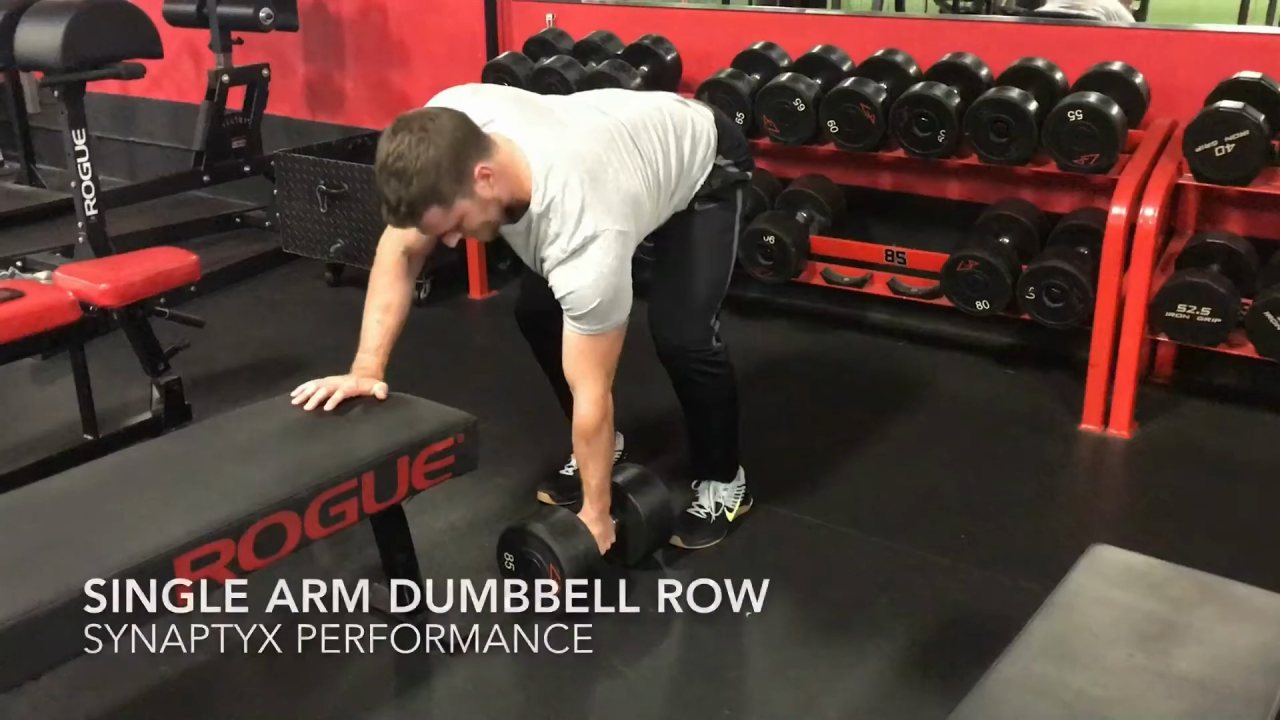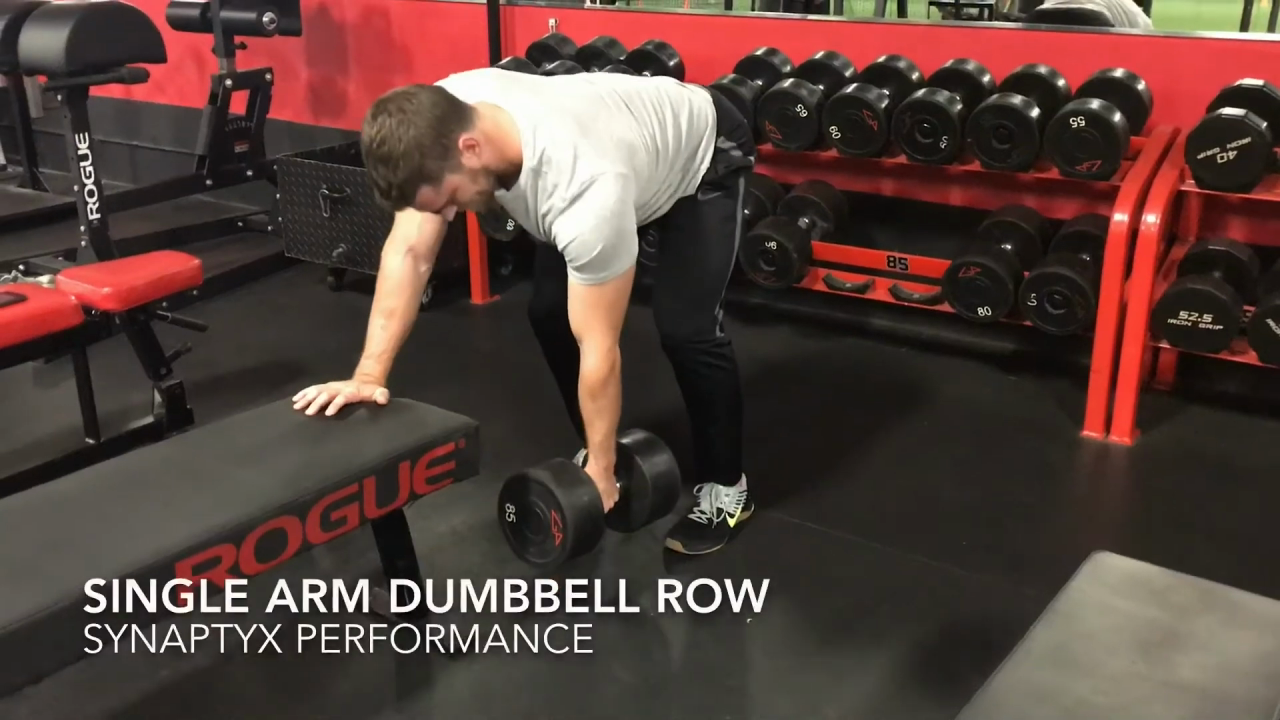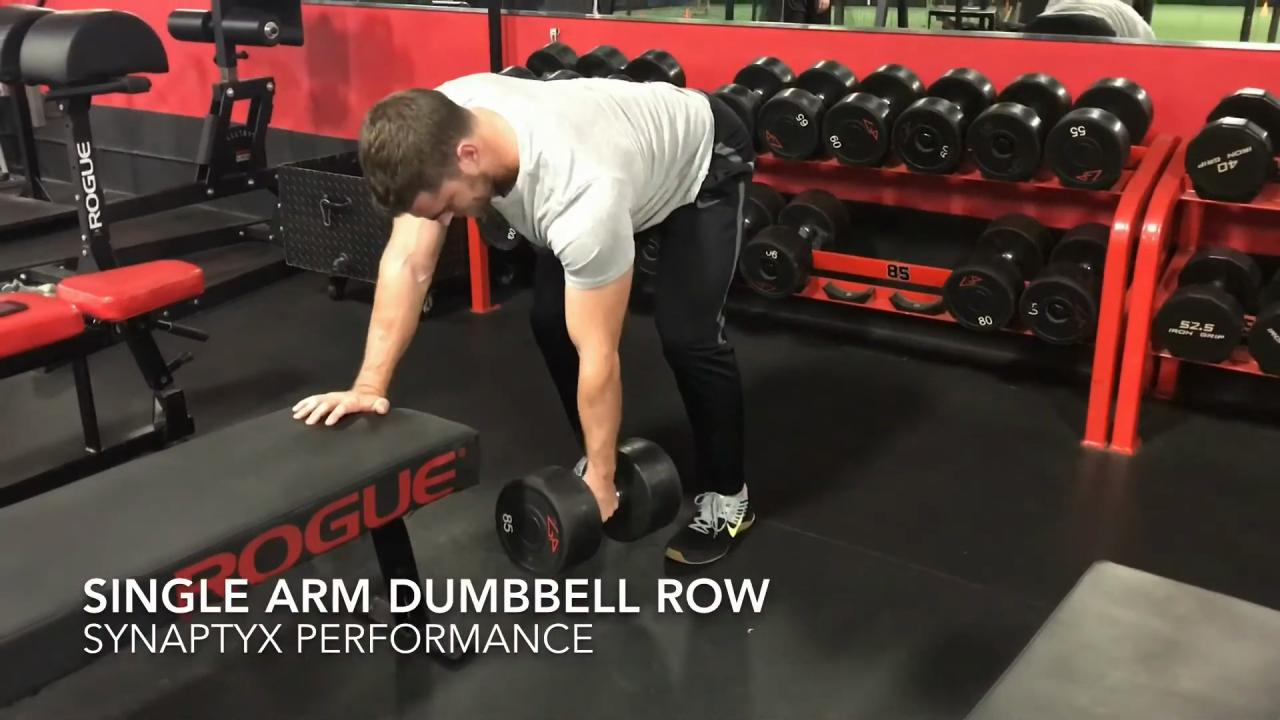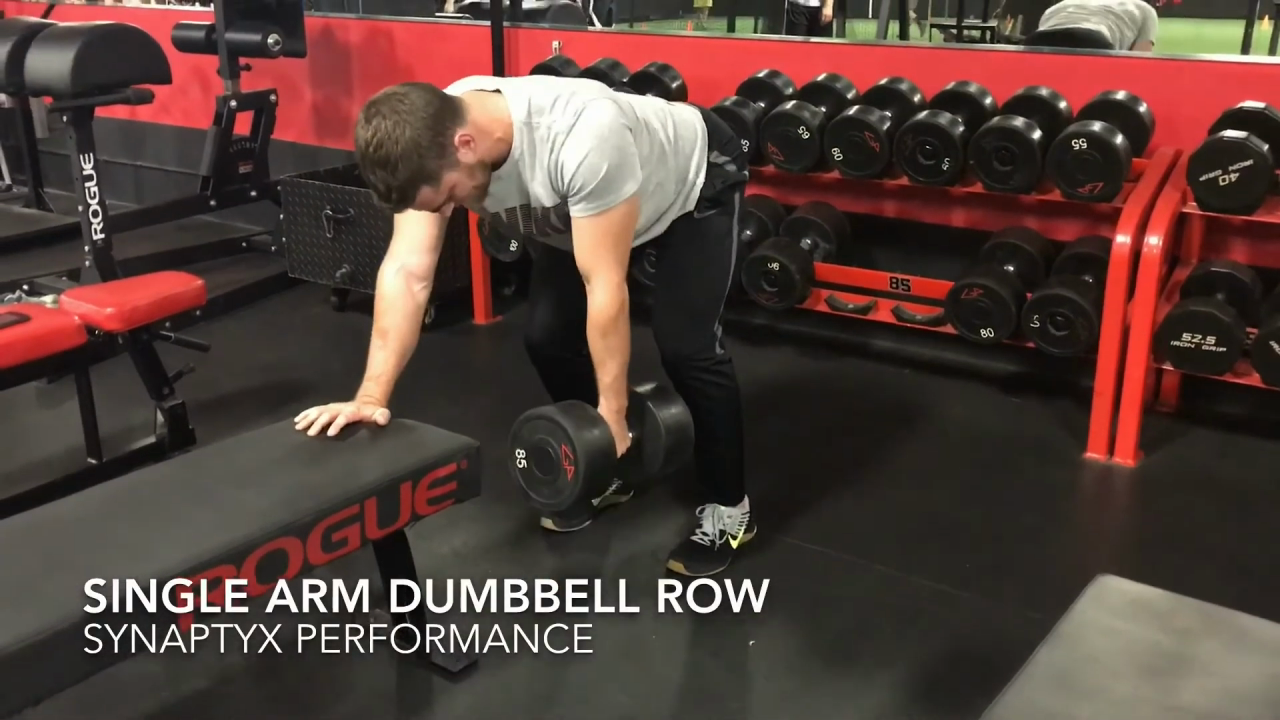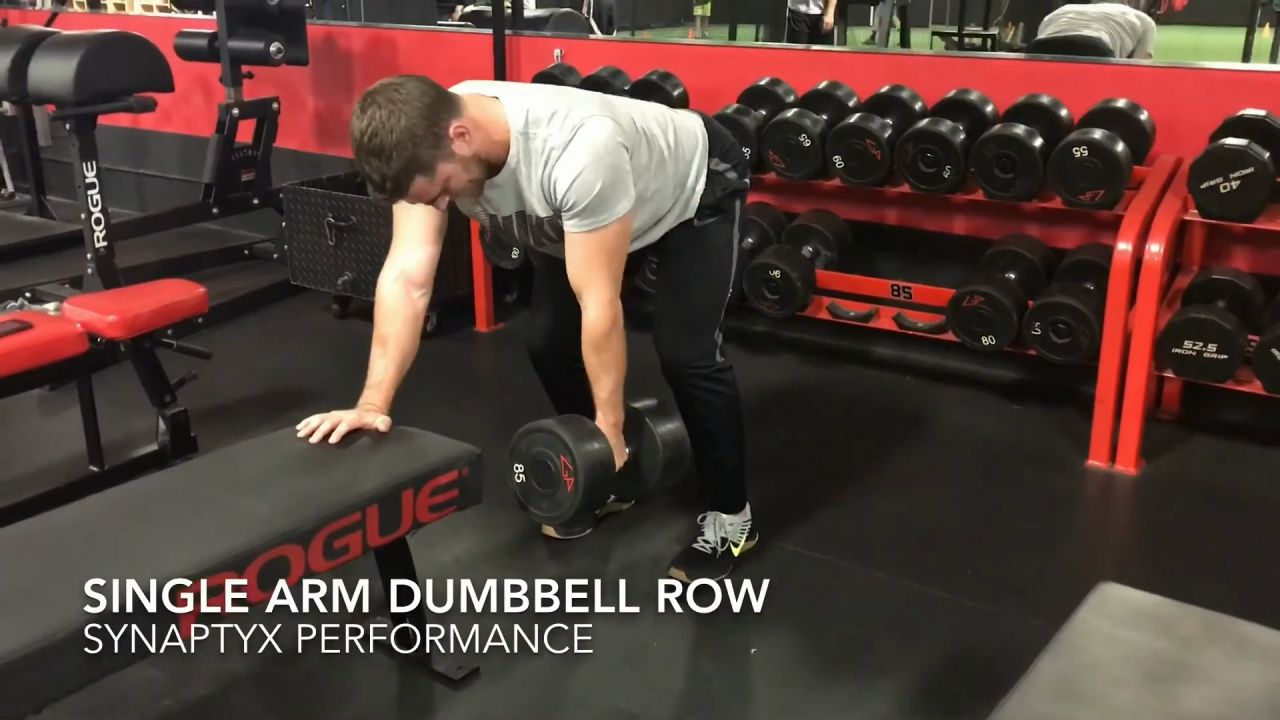
dt=0.5s
person 1, frame 1
left shoulder: (586, 234)
right shoulder: (447, 128)
left elbow: (591, 392)
right elbow: (400, 247)
left wrist: (596, 513)
right wrist: (366, 368)
left hip: (702, 164)
right hip: (625, 137)
left knee: (681, 336)
right knee: (536, 313)
left ankle: (722, 482)
right ankle: (603, 447)
person 1, frame 2
left shoulder: (584, 187)
right shoulder: (440, 120)
left elbow: (599, 349)
right elbow: (409, 251)
left wrist: (601, 473)
right wrist: (369, 374)
left hip: (705, 153)
right hip: (630, 130)
left knee: (684, 327)
right knee: (550, 313)
left ankle: (724, 486)
right ankle: (598, 443)
person 1, frame 3
left shoulder: (581, 193)
right shoulder: (436, 127)
left elbow: (598, 354)
right elbow: (409, 262)
left wrist: (602, 479)
right wrist: (370, 385)
left hip: (702, 159)
right hip: (632, 140)
left knee: (687, 335)
right knee: (551, 321)
left ankle: (727, 495)
right ankle: (599, 461)
person 1, frame 4
left shoulder: (583, 136)
right shoulder: (428, 140)
left elbow: (606, 288)
right elbow: (408, 271)
left wrist: (613, 414)
right wrist: (372, 396)
left hip: (696, 178)
left knee: (684, 347)
right knee: (548, 338)
left ankle: (729, 508)
person 1, frame 5
left shoulder: (577, 150)
right shoulder: (424, 145)
left elbow: (600, 303)
right elbow: (407, 276)
left wrist: (610, 428)
right wrist: (373, 403)
left hip: (696, 185)
left knee: (685, 354)
right knee: (549, 345)
left ankle: (730, 517)
